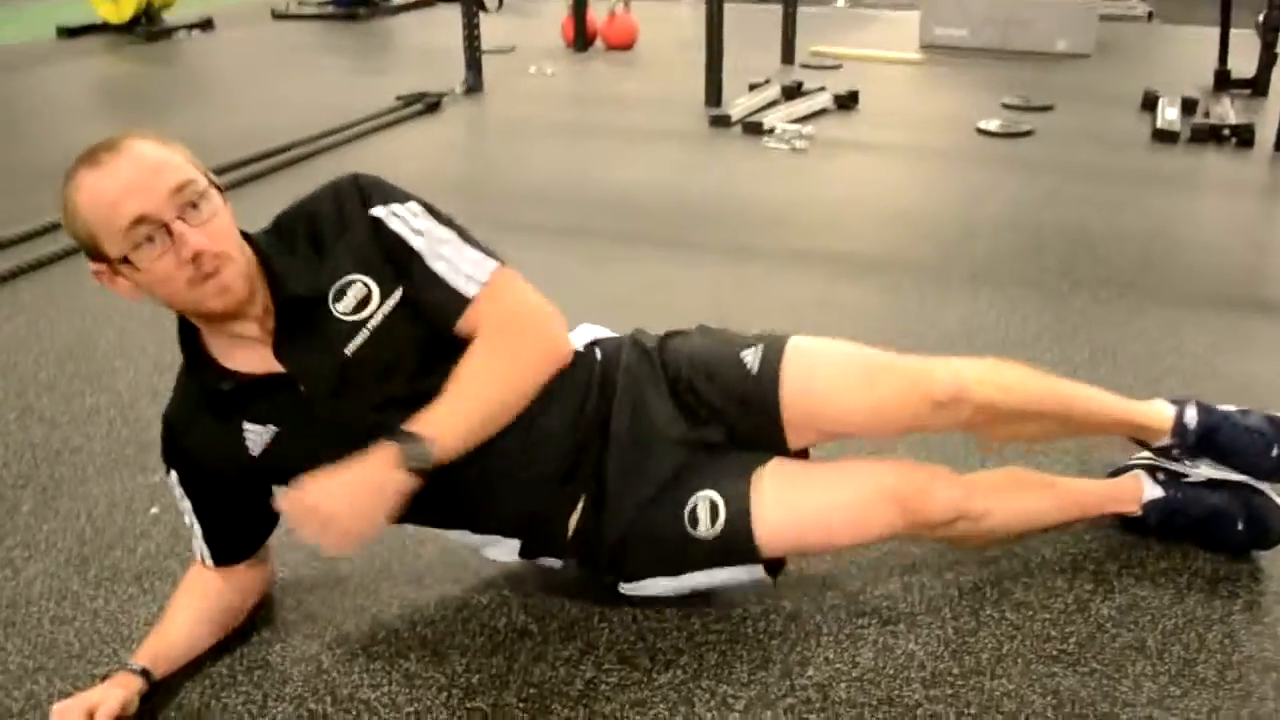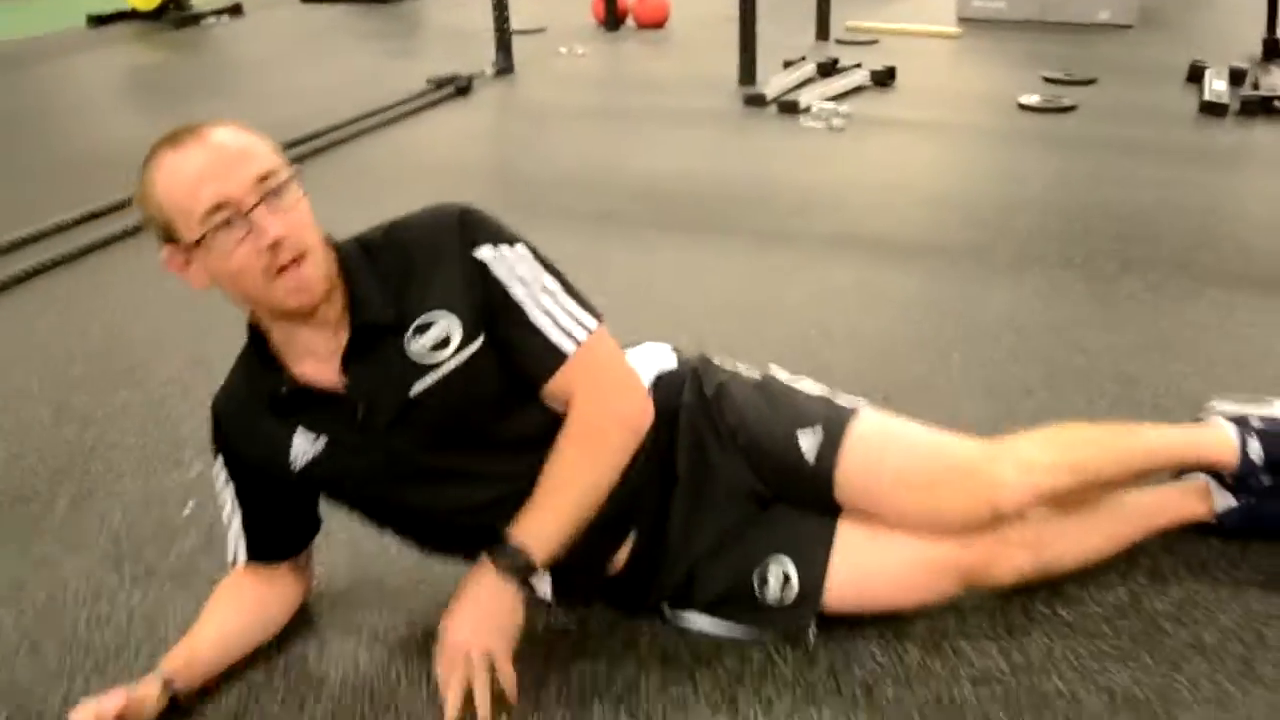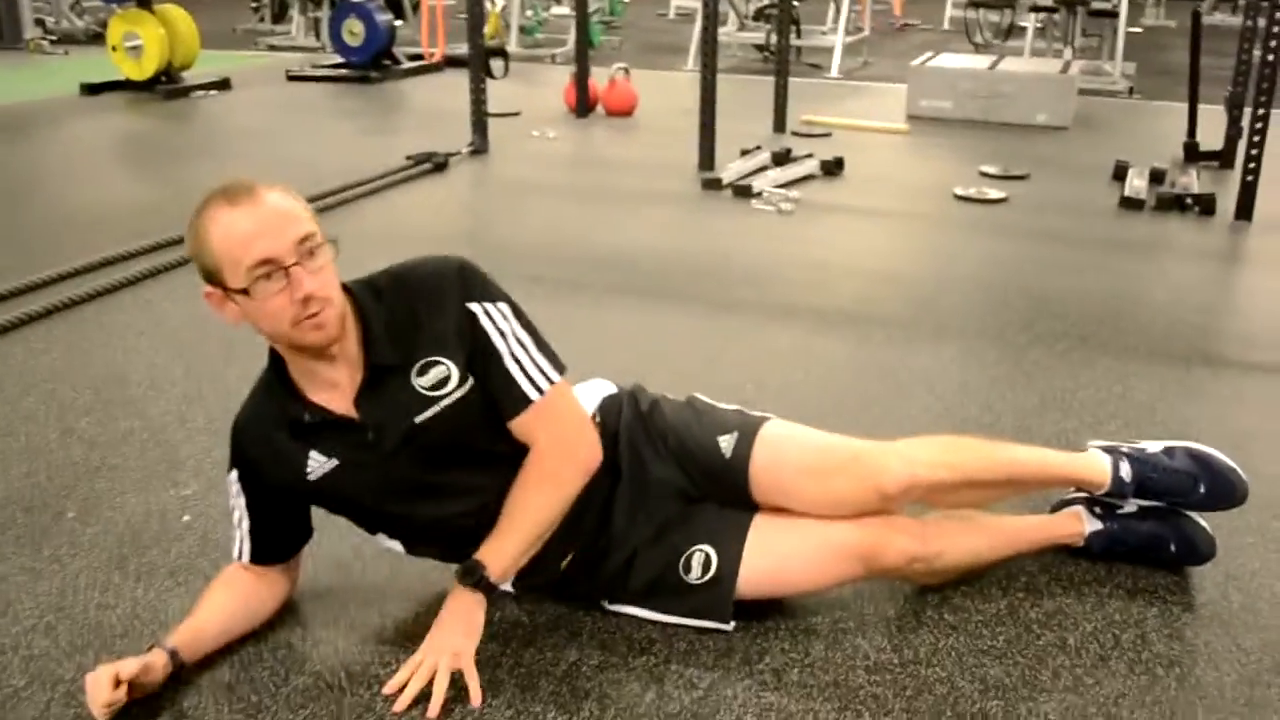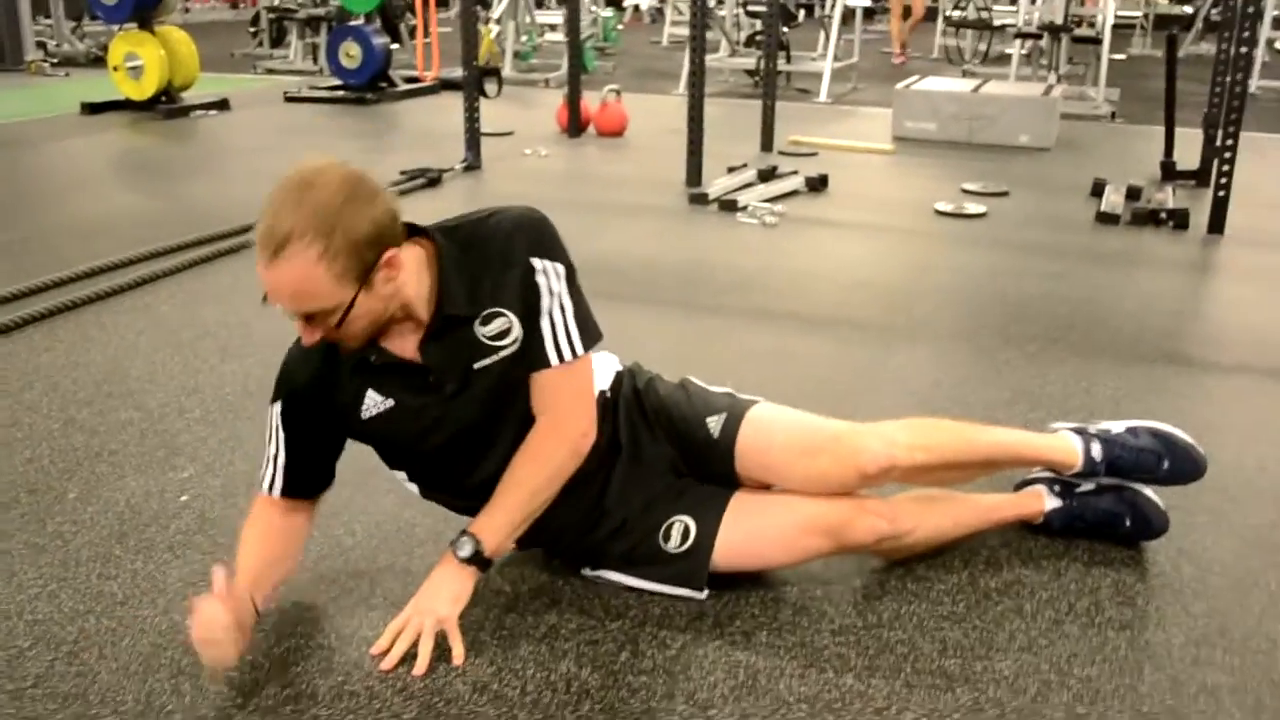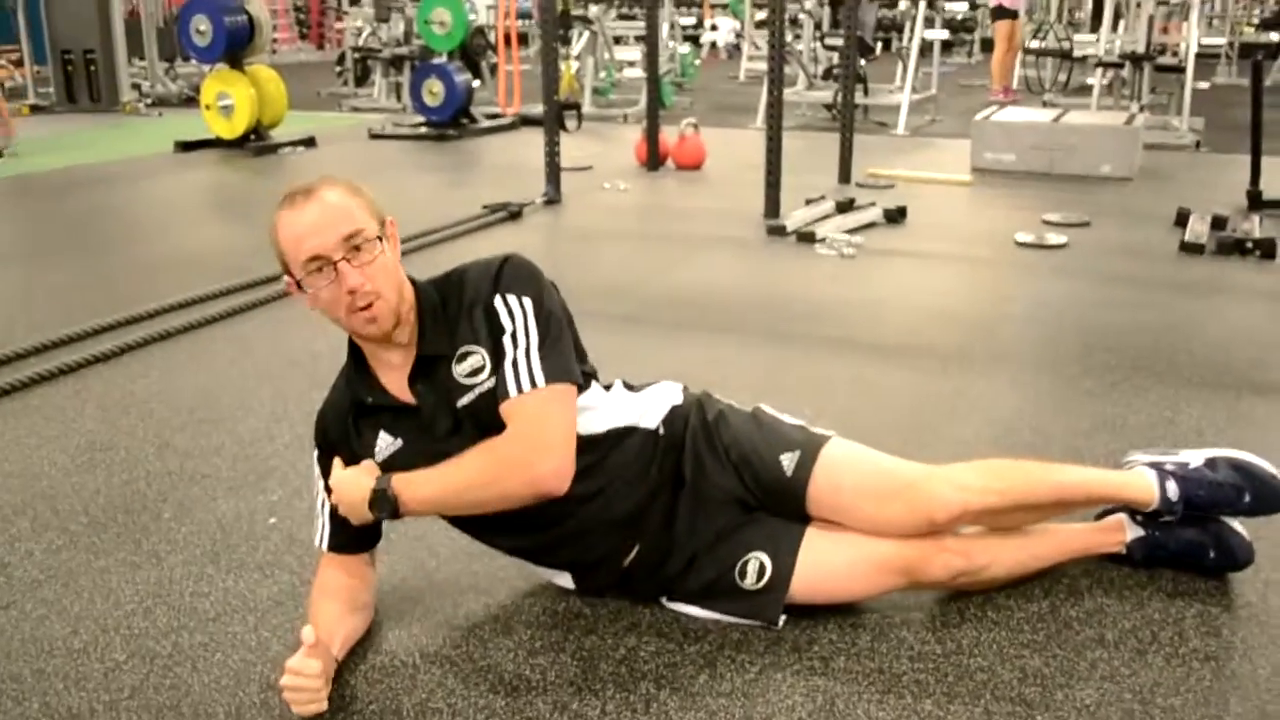
dt=1s
person 1, frame 1
left shoulder: (346, 219)
right shoulder: (203, 428)
left elbow: (532, 331)
right elbow: (234, 565)
left wrist: (396, 461)
left hip: (634, 389)
right hip: (608, 519)
left knee: (934, 390)
right knee: (922, 501)
left ankle: (1169, 424)
right ankle: (1142, 497)
person 1, frame 2
left shoulder: (445, 249)
right shoulder: (252, 426)
left elbow: (614, 399)
right elbow: (271, 576)
left wrist: (501, 577)
left hip: (692, 428)
right hip: (654, 566)
left knee: (985, 492)
right knee: (980, 562)
person 1, frame 3
left shoulder: (441, 294)
right shoulder: (267, 442)
left elbow: (567, 443)
right elbow: (263, 572)
left wrist: (468, 592)
left hip: (636, 445)
right hip: (599, 561)
left knee: (876, 478)
right knee: (879, 546)
left ankle: (1103, 469)
right ankle: (1087, 530)
person 1, frame 4
left shoulder: (513, 247)
right shoulder: (316, 380)
left elbow: (568, 424)
right elbow: (287, 506)
left wrist: (463, 561)
right wrist: (236, 605)
left hip: (638, 422)
right hip: (597, 527)
left knee: (857, 460)
right knee: (855, 526)
left ankle: (1073, 451)
right ankle: (1050, 506)
person 1, frame 5
left shoulder: (496, 293)
right shoulder: (348, 426)
left elbow: (543, 461)
right elbow: (347, 563)
left wrist: (390, 492)
left hip: (697, 449)
right hip: (668, 561)
left knee: (931, 505)
right knee: (927, 564)
left ankle: (1149, 487)
right ankle: (1126, 536)
